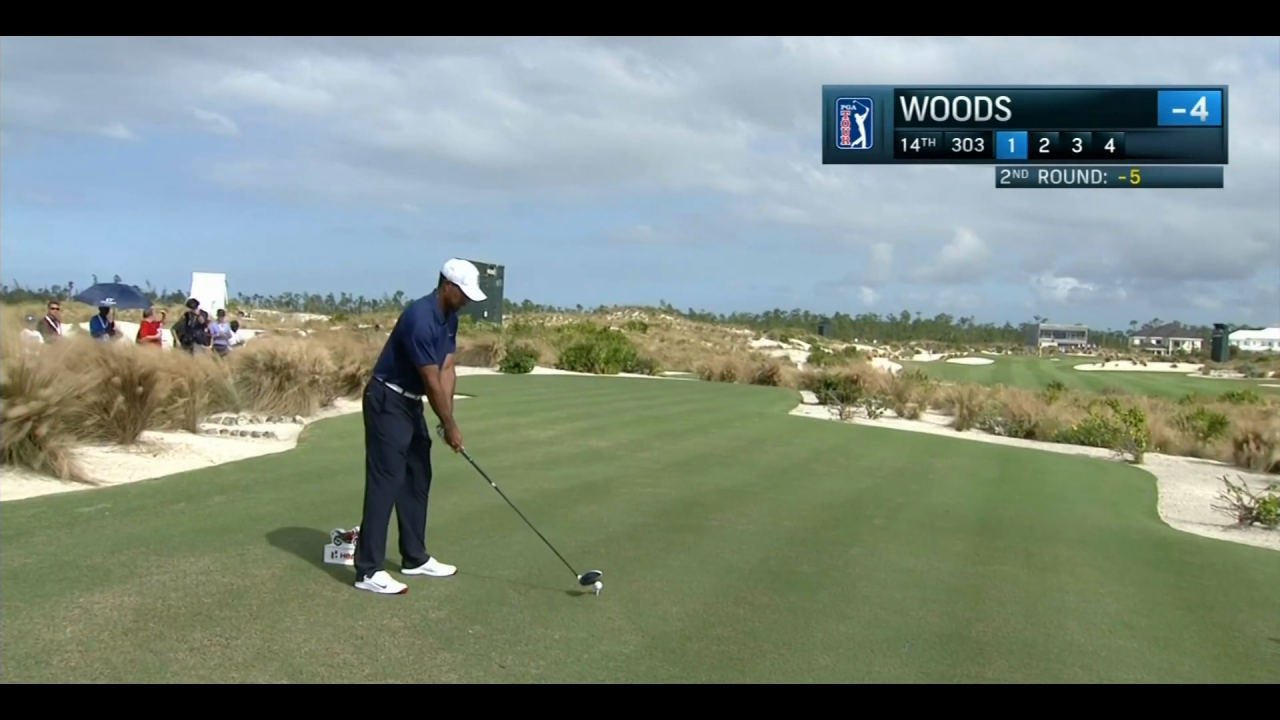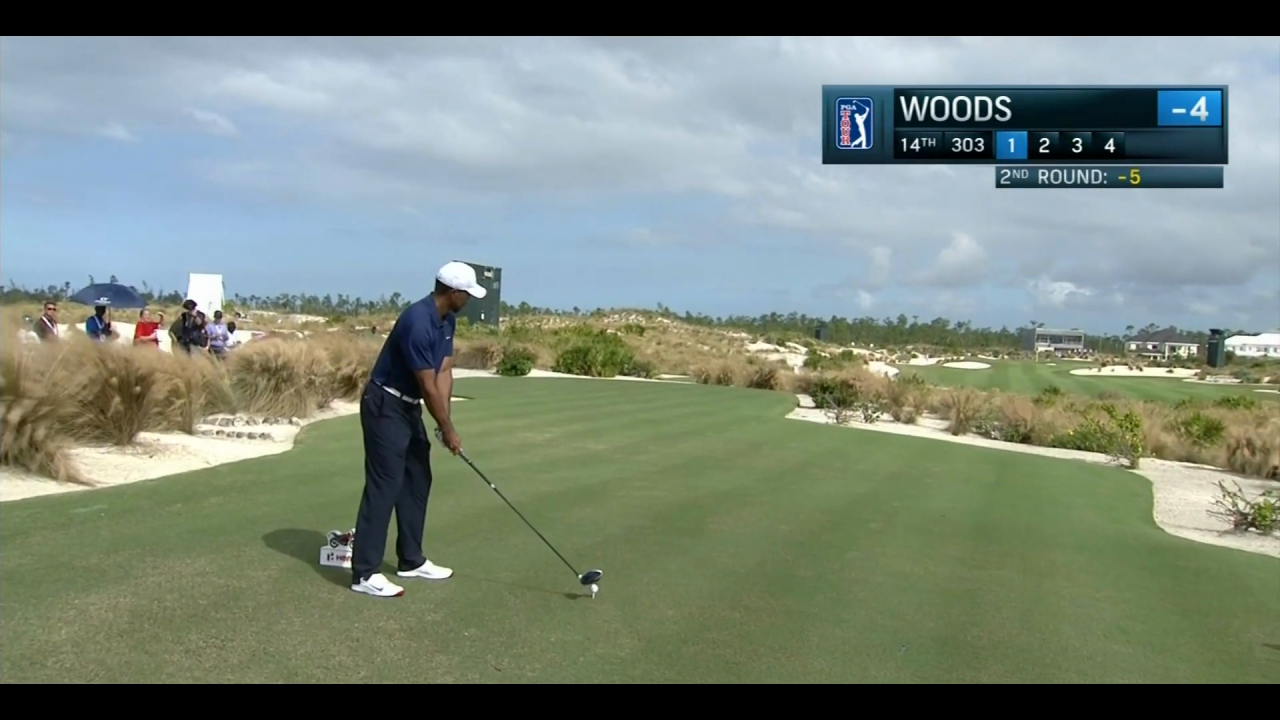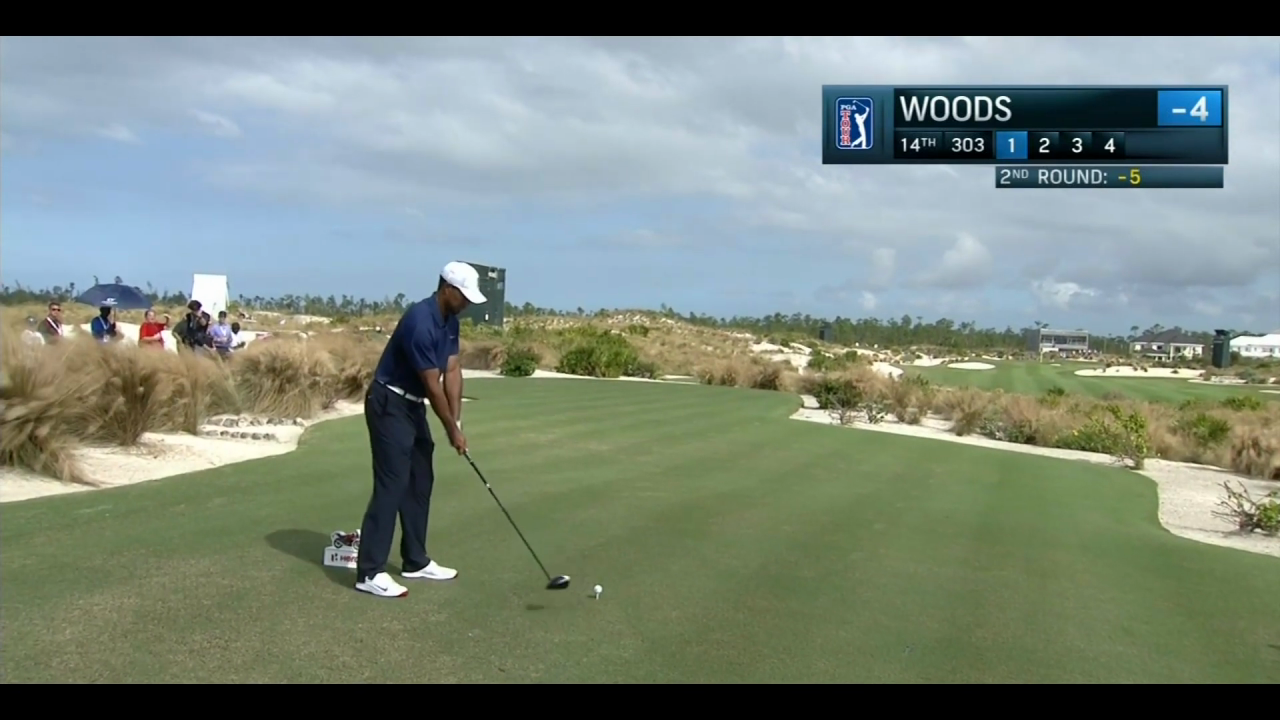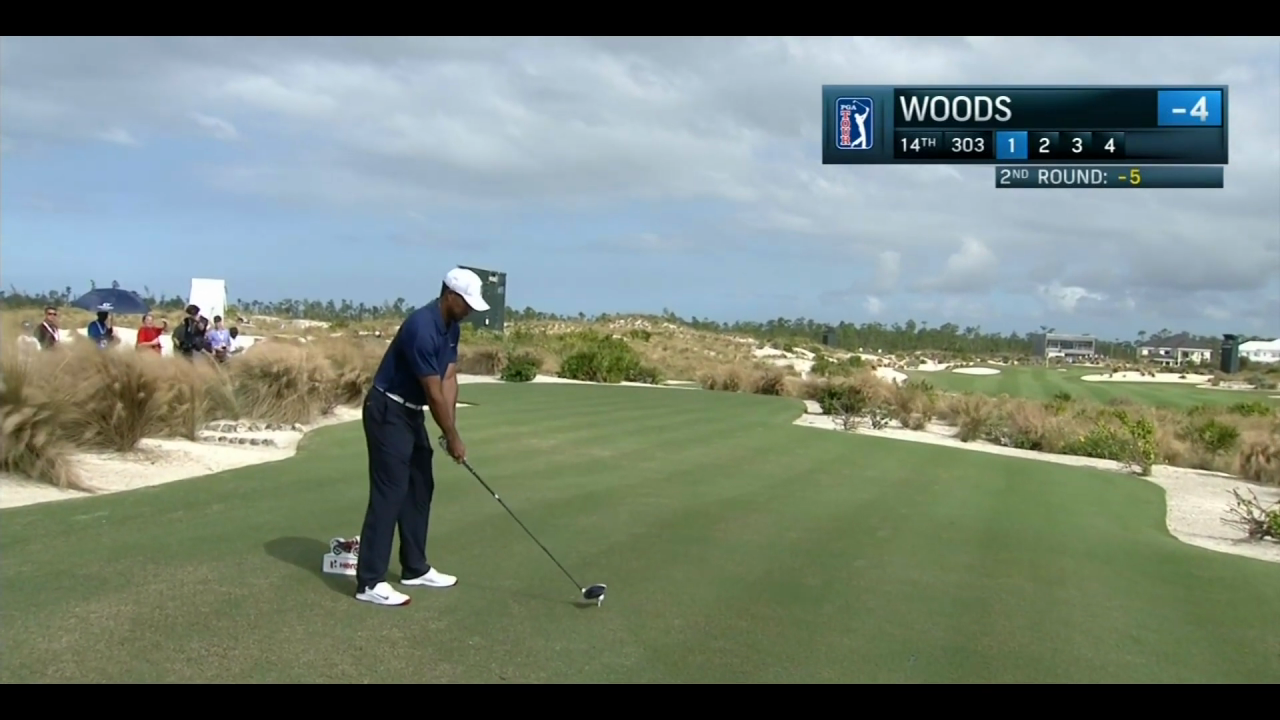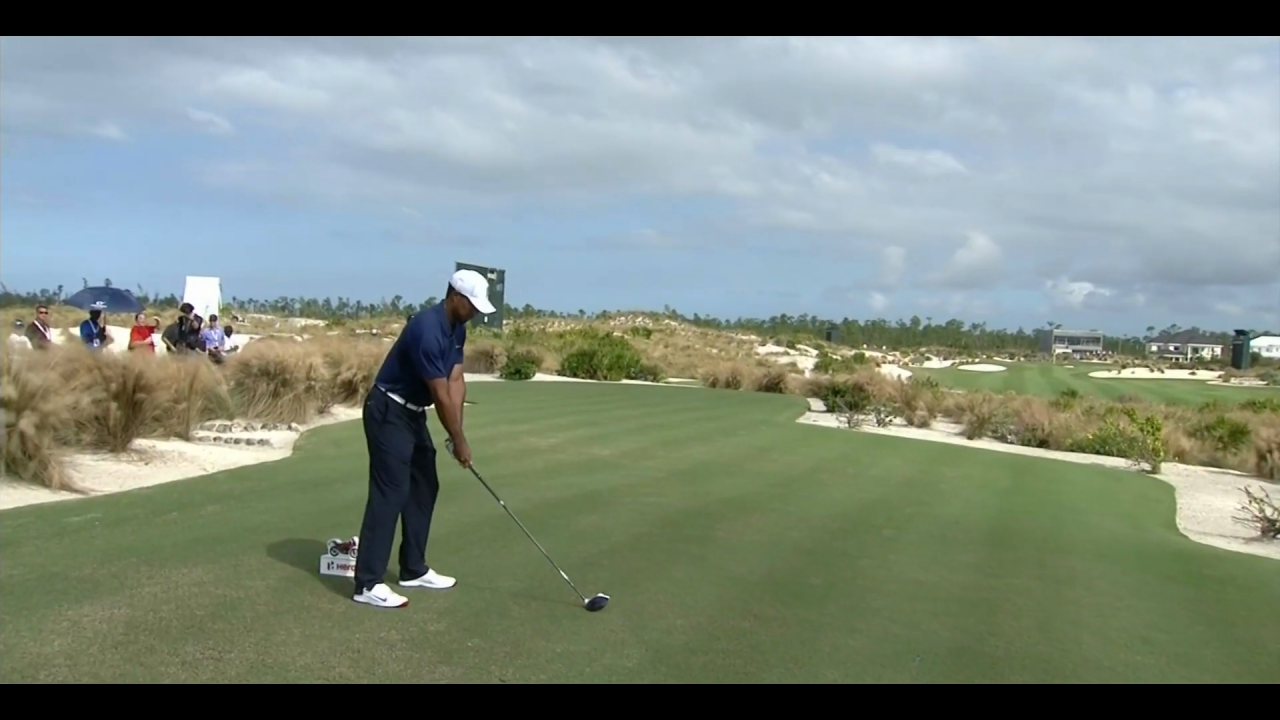
dt=1s
person 1, frame 1
left shoulder: (449, 318)
right shoulder: (420, 318)
left elbow: (446, 370)
right elbow: (431, 381)
left wrist: (449, 419)
right wrist: (450, 426)
left hip: (411, 403)
right hip: (387, 401)
left knee: (417, 478)
right knee: (387, 481)
left ankle: (415, 557)
right ankle: (368, 570)
person 1, frame 2
left shoulder: (447, 320)
right shoulder: (417, 323)
left elbow: (444, 372)
right elbow: (427, 385)
left wrist: (447, 421)
right wrist: (447, 429)
left hip: (409, 407)
right hip: (385, 406)
left knee: (418, 481)
right knee: (385, 484)
left ankle: (411, 560)
right ankle: (364, 572)
person 1, frame 3
left shoulder: (450, 320)
right shoulder: (420, 323)
left elbow: (452, 370)
right elbow: (432, 385)
left wrist: (457, 420)
right wrist: (451, 429)
left hip: (413, 405)
right hip: (389, 404)
left knee: (420, 483)
right knee: (393, 483)
left ankle: (415, 561)
right ankle: (370, 571)
person 1, frame 4
left shoulder: (451, 328)
right shoulder: (422, 328)
left elbow: (449, 379)
right elbow: (433, 392)
left wrist: (451, 430)
right wrist: (452, 437)
left hip: (411, 413)
right hip: (388, 411)
left knee: (420, 489)
right knee: (390, 492)
left ankle: (415, 568)
right ankle: (370, 582)
person 1, frame 5
left shoulder: (457, 329)
right shoulder: (427, 330)
left elbow: (455, 381)
right elbow: (440, 395)
left wrist: (458, 433)
right wrist: (459, 441)
left hip: (413, 413)
right hip: (388, 412)
left knee: (424, 488)
right knee: (390, 492)
left ankle: (413, 569)
right ankle: (368, 583)
